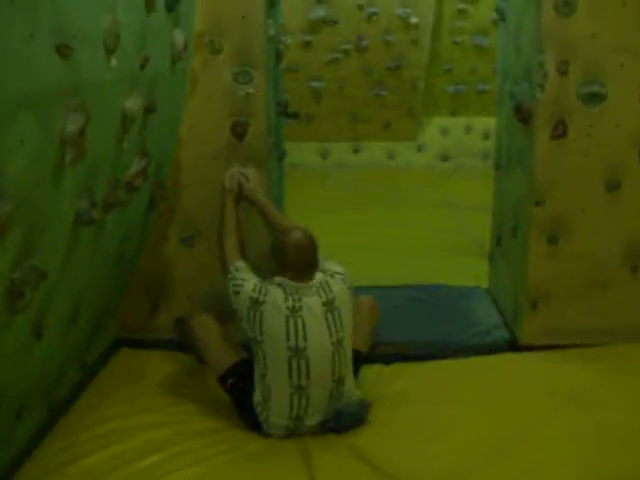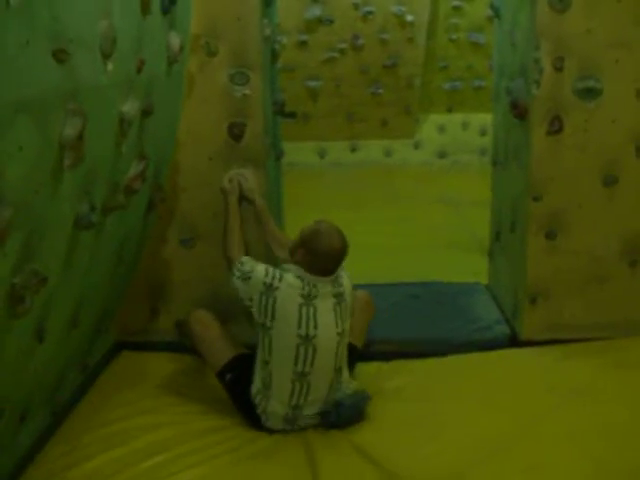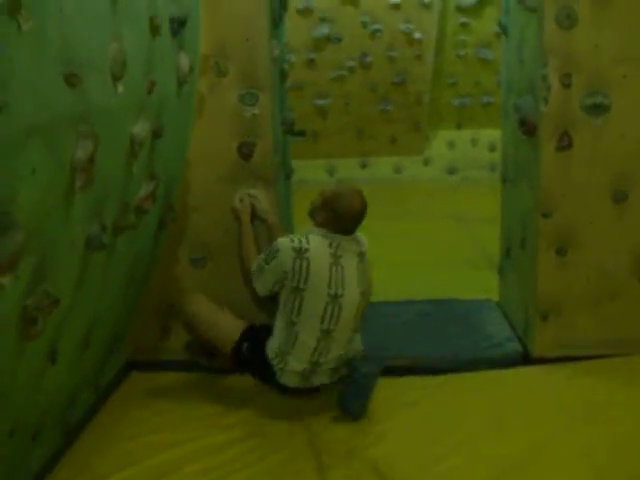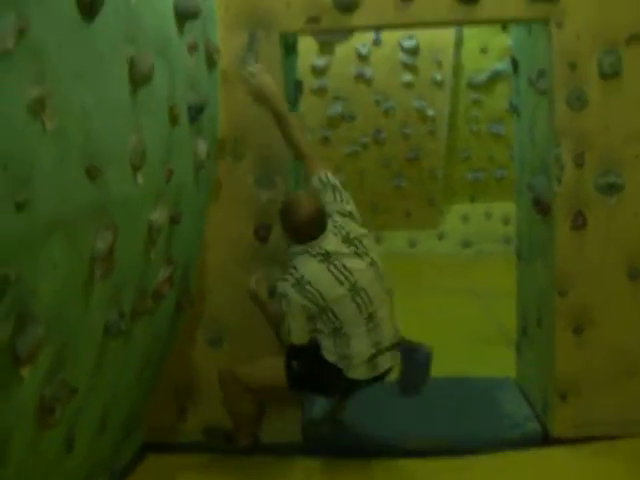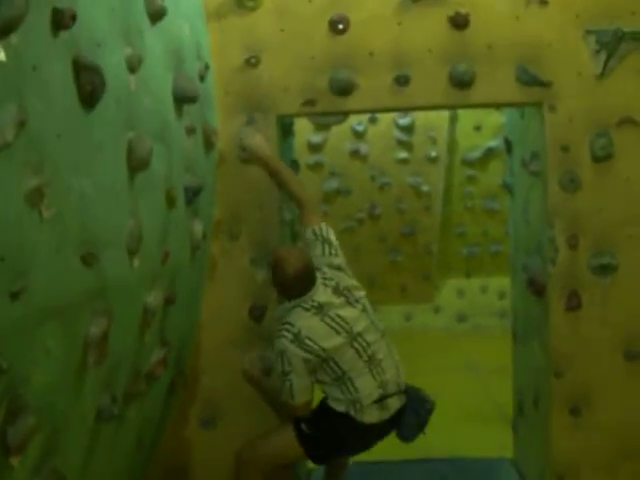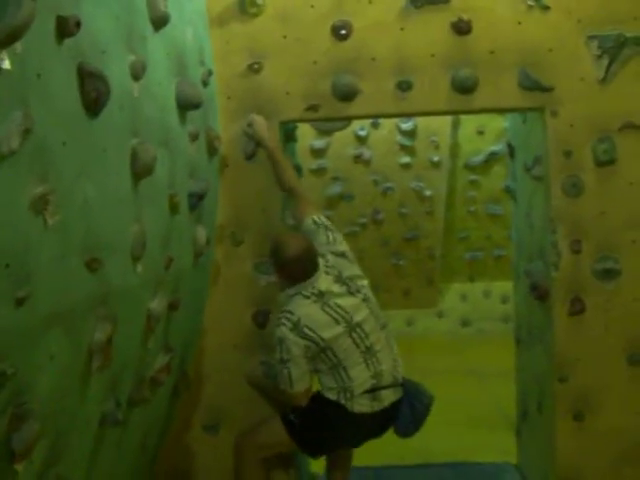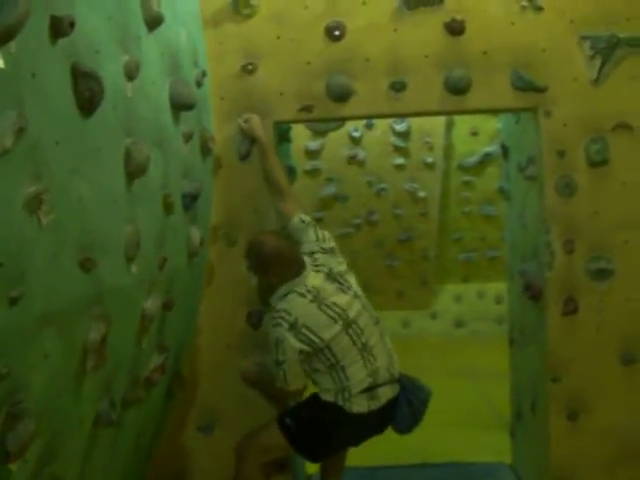
dt=0.5s
person 1, frame 1
left shoulder: (257, 298)
right shoulder: (338, 285)
left elbow: (232, 257)
right elbow: (301, 240)
left wrist: (229, 201)
right wrist: (258, 199)
left hip: (274, 423)
right hip: (337, 410)
left knee: (199, 322)
right knee: (367, 303)
person 1, frame 2
left shoulder: (271, 285)
right shoulder: (341, 282)
left elbow: (236, 257)
right elbow: (282, 247)
left wrist: (232, 199)
right wrist: (256, 200)
left hip: (271, 417)
right hip: (332, 407)
left knee: (198, 319)
right knee: (363, 299)
person 1, frame 3
left shoulder: (294, 249)
right shoulder: (360, 246)
left elbow: (259, 283)
left wrist: (245, 221)
right wrist: (271, 221)
left hip: (285, 374)
right hip: (338, 368)
left knee: (193, 306)
left ankle: (223, 354)
person 1, frame 4
left shoulder: (296, 283)
right shoulder: (346, 221)
left elbow: (297, 342)
right elbow: (309, 158)
left wrist: (263, 303)
right wrist: (273, 101)
left hip: (347, 371)
right hip: (387, 355)
left knee: (233, 376)
left ankle: (243, 442)
person 1, frame 5
left shoulder: (293, 336)
right shoulder: (333, 272)
left elbow: (296, 409)
right elbow: (308, 207)
left wrist: (259, 377)
right wrist: (267, 159)
left hip: (360, 421)
right hip: (393, 404)
person 1, frame 6
left shoulder: (291, 324)
right shoulder: (337, 258)
left elbow: (297, 398)
right elbow: (299, 195)
left wrist: (260, 382)
right wrist: (269, 142)
left hip: (354, 413)
right hip: (391, 400)
left knee: (248, 446)
person 1, frame 7
left shoulder: (287, 320)
right shoulder: (323, 255)
left elbow: (290, 391)
right elbow: (285, 198)
left wrist: (255, 378)
right wrist: (263, 140)
left hip: (353, 410)
right hip: (386, 396)
left knee: (250, 450)
